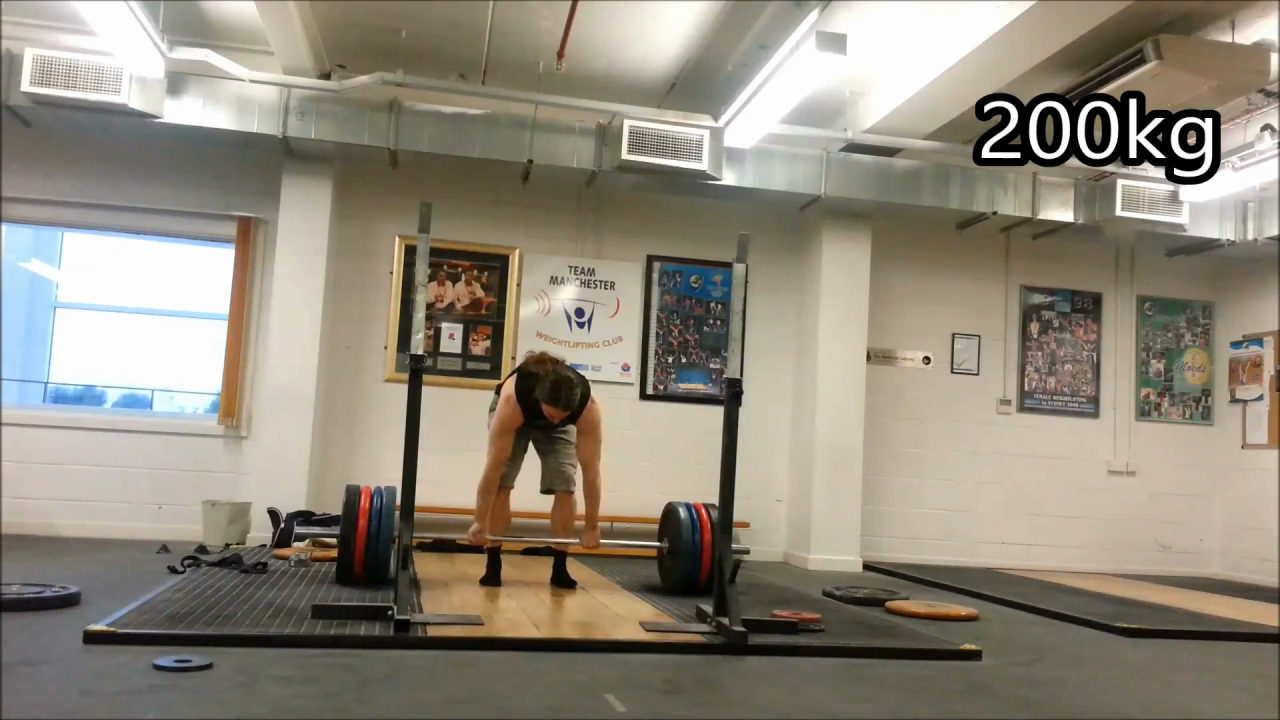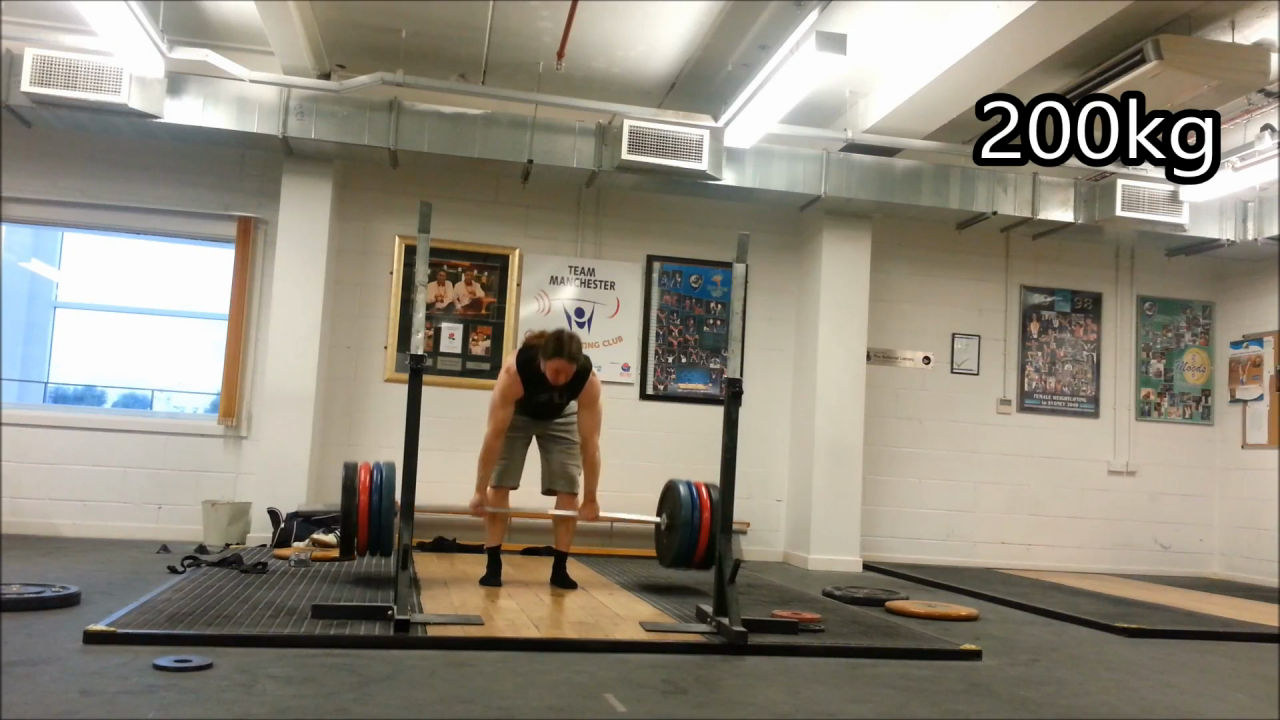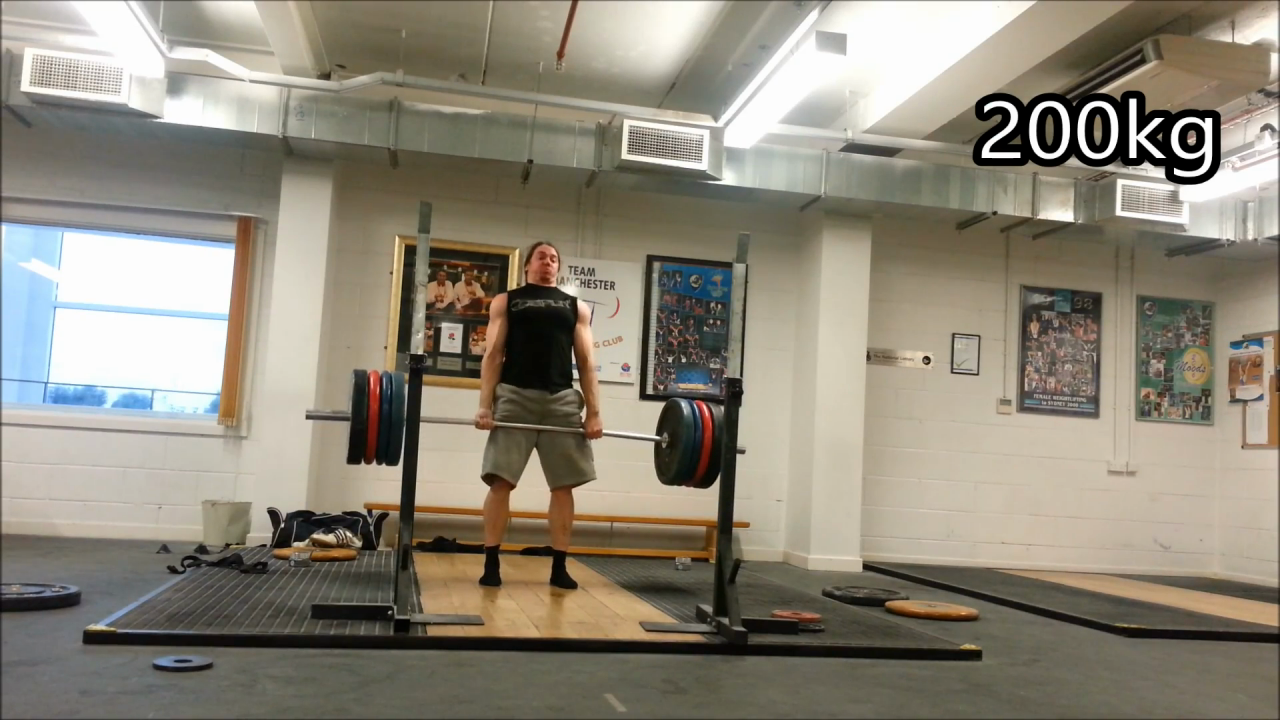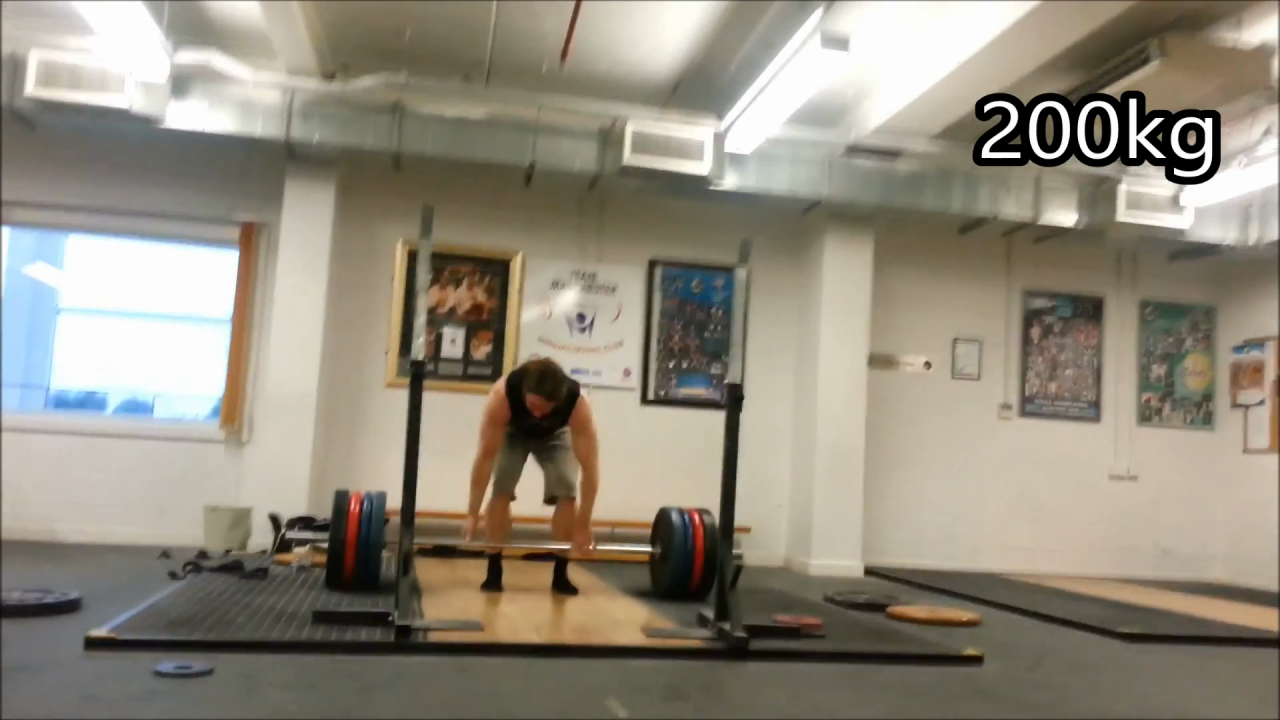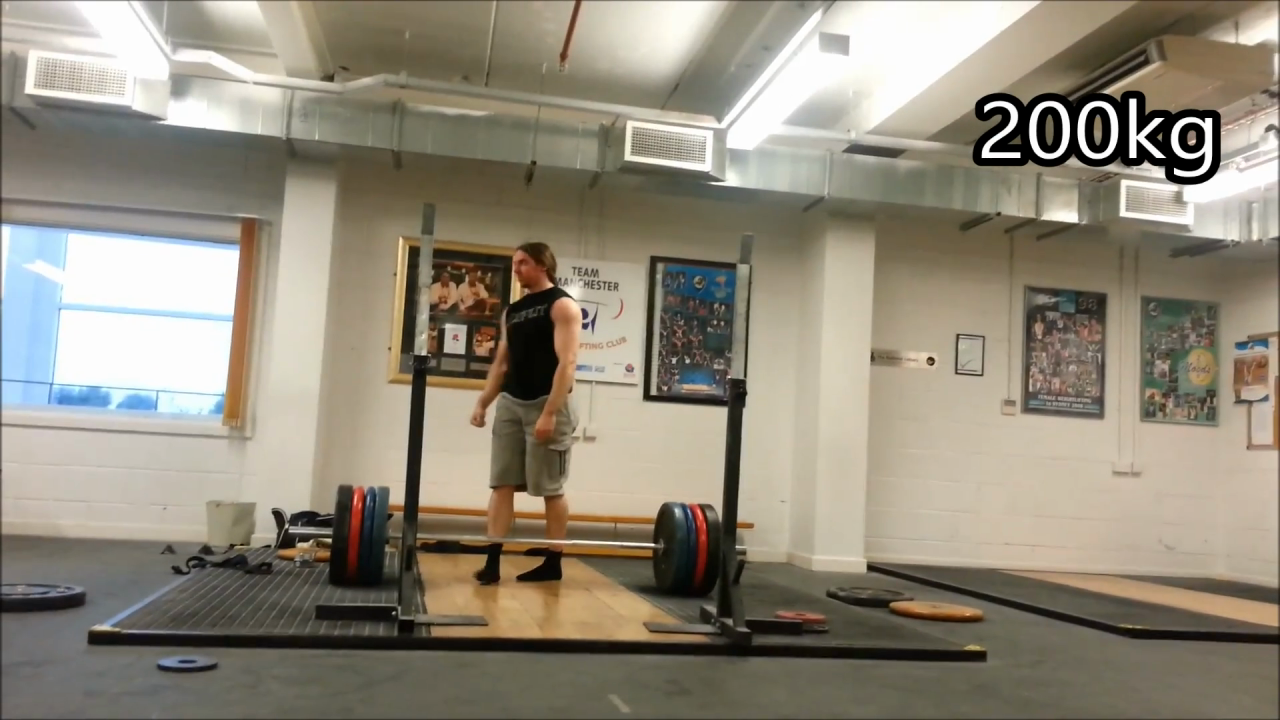
dt=1s
person 1, frame 1
left shoulder: (589, 407)
right shoulder: (512, 399)
left elbow: (591, 470)
right elbow: (494, 465)
left wrist: (591, 527)
right wrist: (479, 521)
left hip: (559, 430)
right hip: (515, 419)
left knee: (565, 486)
right knee: (501, 483)
left ankle: (559, 567)
right ankle: (493, 565)
person 1, frame 2
left shoulder: (589, 380)
right shoulder: (514, 371)
left elbow: (590, 443)
right elbow: (494, 434)
left wrist: (590, 500)
right wrist: (480, 492)
left hip: (561, 418)
right hip: (517, 414)
left knee: (568, 486)
right knee: (500, 482)
left ankle: (559, 569)
right ankle: (493, 566)
person 1, frame 3
left shoulder: (576, 306)
right shoulder: (506, 301)
left elbow: (585, 361)
right elbow: (493, 354)
left wrist: (593, 412)
right wrist: (484, 404)
left hip: (563, 400)
right hip: (515, 396)
left knee: (564, 486)
right knee: (500, 481)
left ankle: (559, 568)
right ankle: (491, 565)
person 1, frame 4
left shoulder: (578, 404)
right shoulder: (503, 395)
left elbow: (590, 469)
right elbow: (485, 457)
left wrist: (582, 526)
right wrist: (473, 514)
left hip: (556, 434)
right hip: (512, 432)
left knee: (566, 494)
right knee: (501, 491)
left ankle: (560, 574)
right ankle: (494, 571)
person 1, frame 5
left shoulder: (563, 306)
right shoulder: (513, 311)
left elbow: (567, 363)
right elbow: (501, 362)
left wrist: (550, 413)
right wrist: (481, 403)
left hip: (549, 406)
right hip: (511, 403)
left knee: (550, 488)
right knee: (502, 484)
left ankle: (553, 563)
right ankle: (493, 561)
